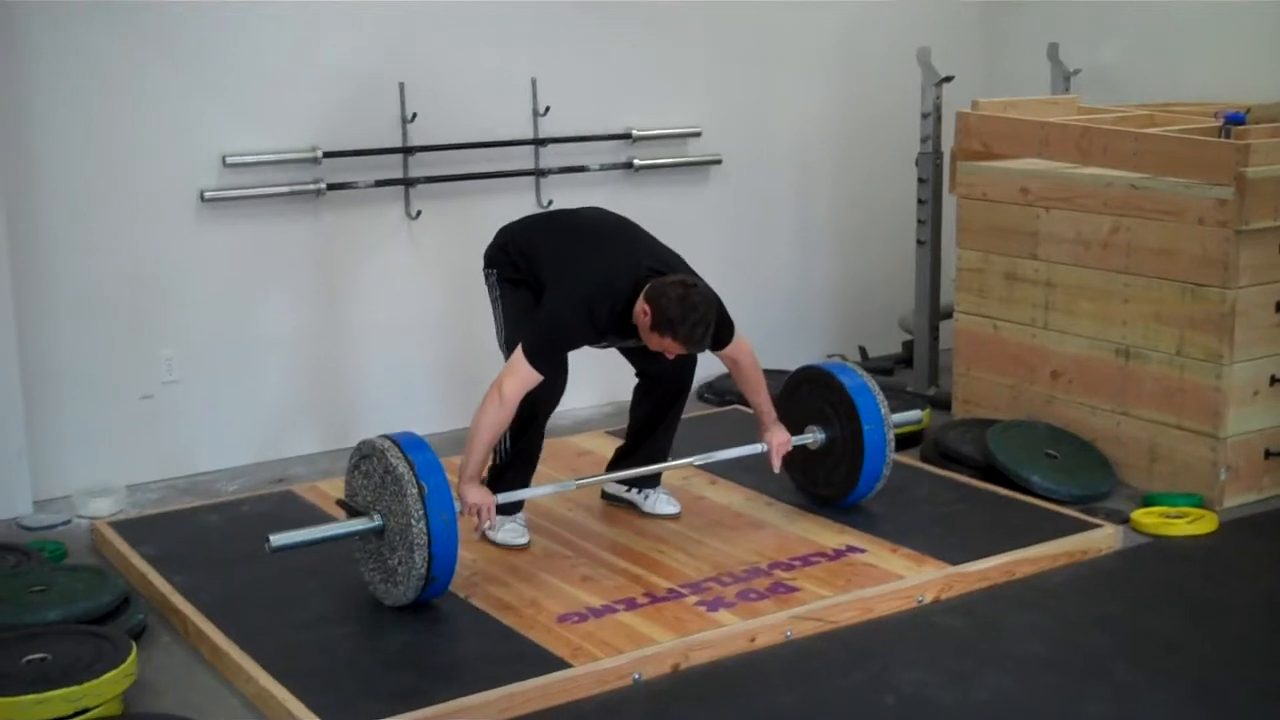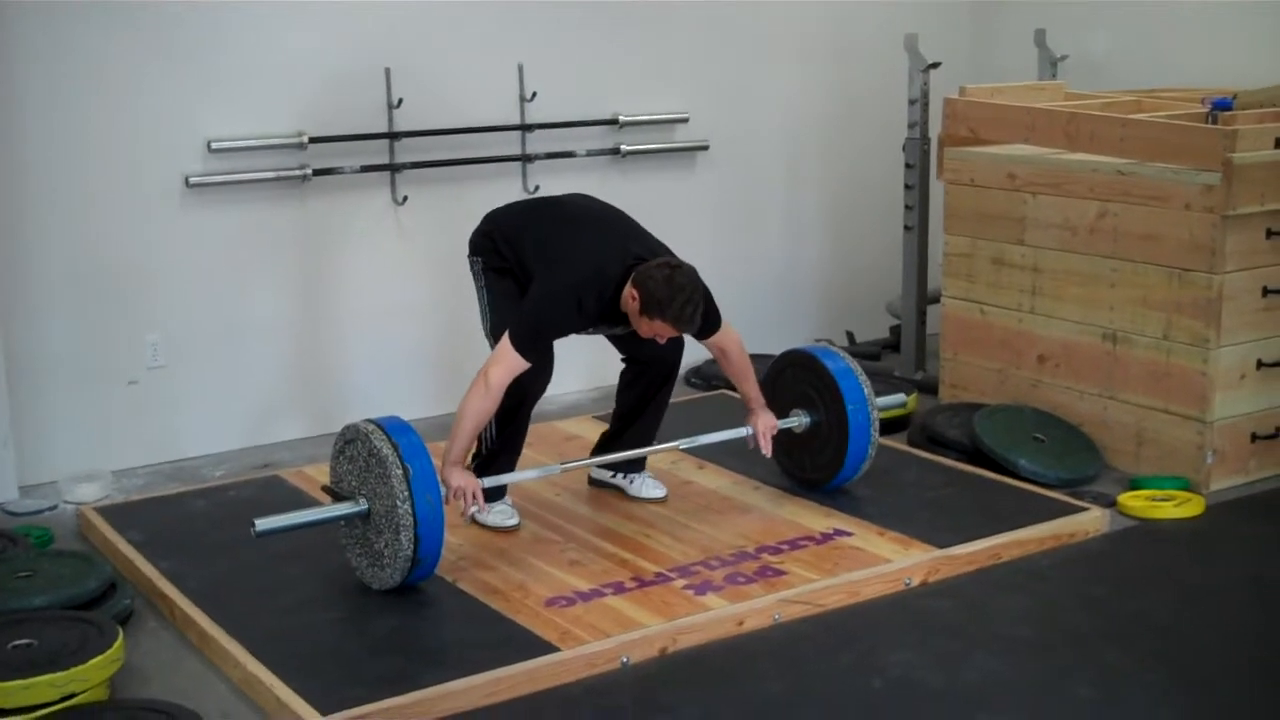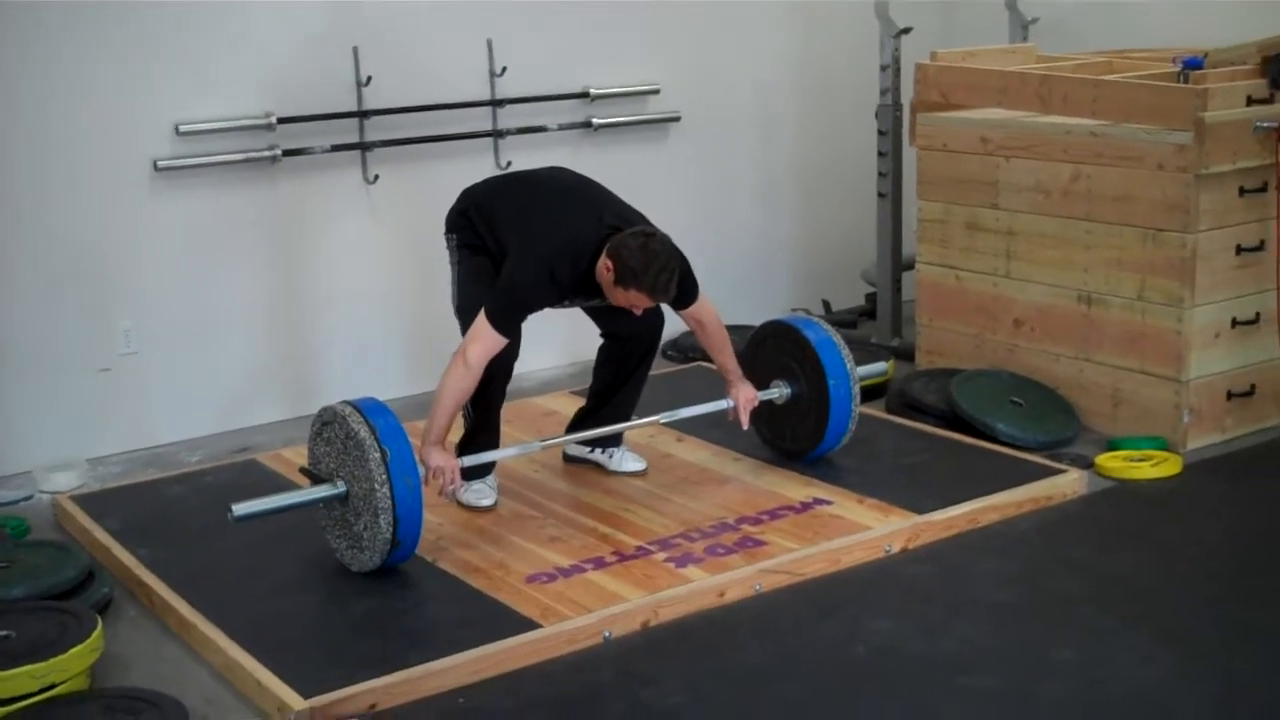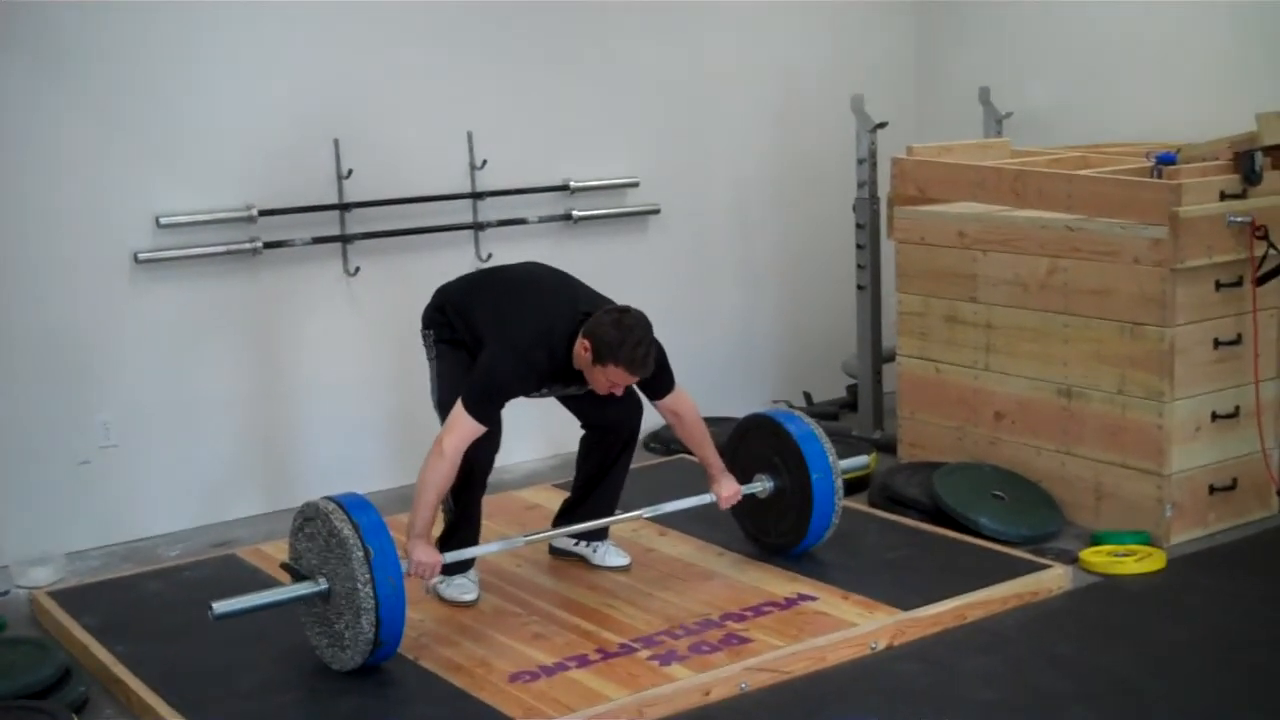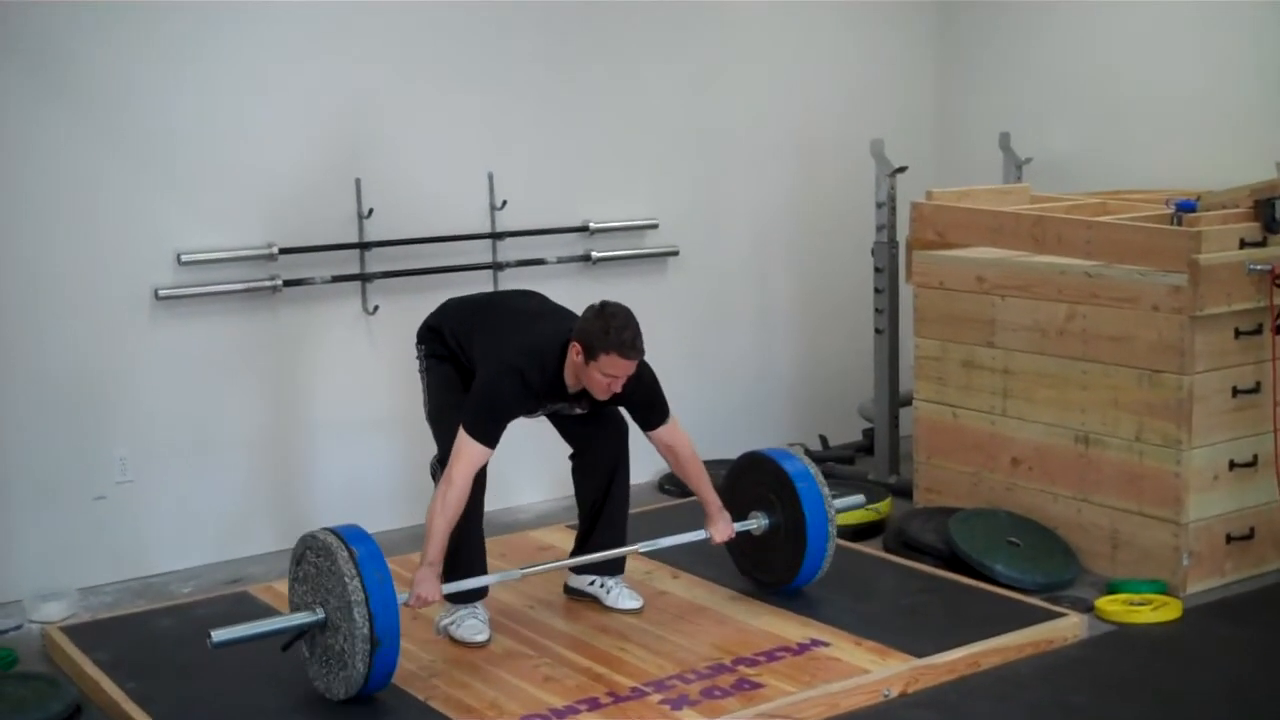
dt=0.7s
person 1, frame 1
left shoulder: (691, 301)
right shoulder: (584, 307)
left elbow: (738, 354)
right elbow: (507, 389)
left wrist: (769, 423)
right wrist: (469, 482)
left hip: (599, 259)
right hip: (515, 267)
left knee: (675, 370)
right knee: (542, 382)
left ankle: (631, 478)
right ankle: (500, 504)
person 1, frame 2
left shoulder: (676, 288)
right shoulder: (571, 294)
left elbow: (726, 345)
right elbow: (495, 376)
left wrist: (757, 408)
right wrist: (453, 466)
right hip: (501, 253)
left knee: (662, 355)
right knee: (529, 370)
left ankle: (618, 462)
right ankle: (487, 486)
person 1, frame 3
left shoulder: (655, 258)
right shoulder: (545, 268)
left elbow: (702, 316)
right elbow: (472, 356)
left wrist: (735, 380)
right wrist: (432, 445)
left knee: (644, 327)
right knee: (497, 349)
left ankle: (594, 438)
right ankle: (473, 467)
person 1, frame 4
left shoulder: (631, 345)
right shoulder: (520, 356)
left elbow: (677, 409)
right elbow: (449, 446)
left wrist: (718, 473)
right wrist: (418, 539)
right hip: (455, 328)
left knee: (622, 416)
right knee: (477, 441)
left ankle: (579, 532)
right ankle: (453, 563)
person 1, frame 5
left shoulder: (627, 369)
right shoulder: (516, 372)
left elbow: (672, 441)
right elbow: (458, 473)
left wrist: (714, 510)
right wrist: (428, 569)
right hip: (449, 349)
left knee: (606, 438)
right knee: (466, 462)
left ankle: (593, 571)
right ankle: (462, 601)
